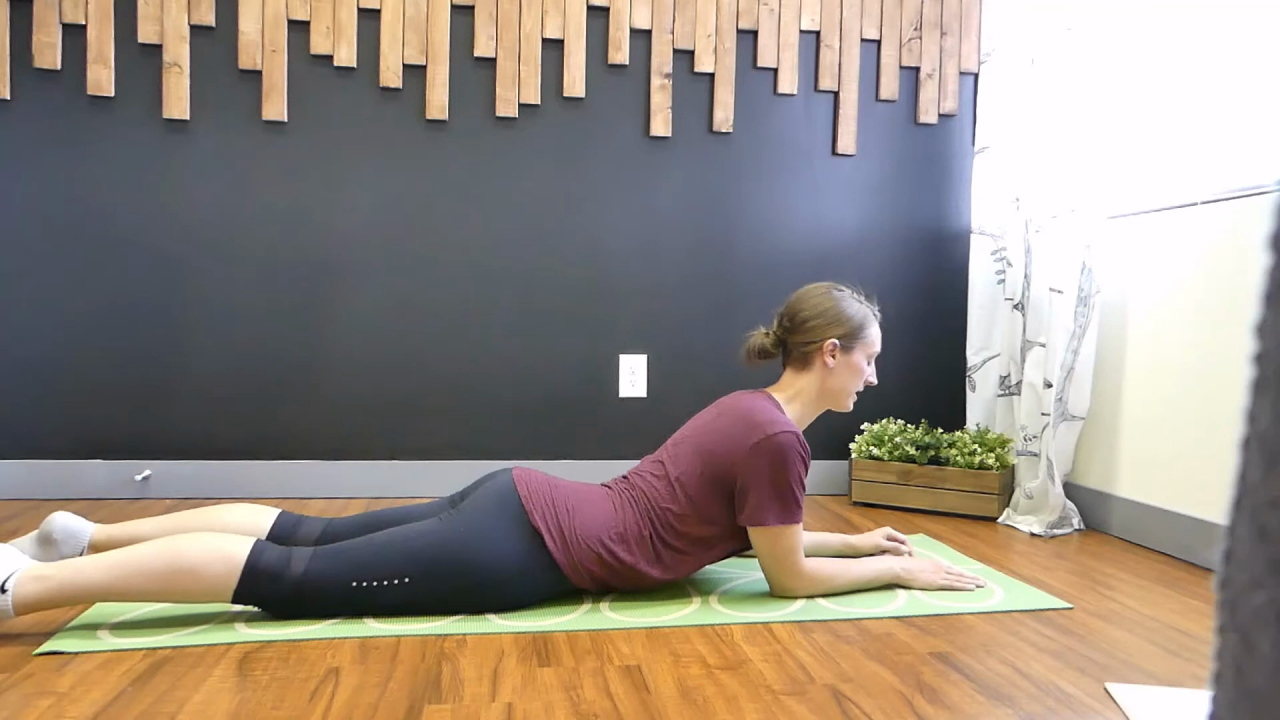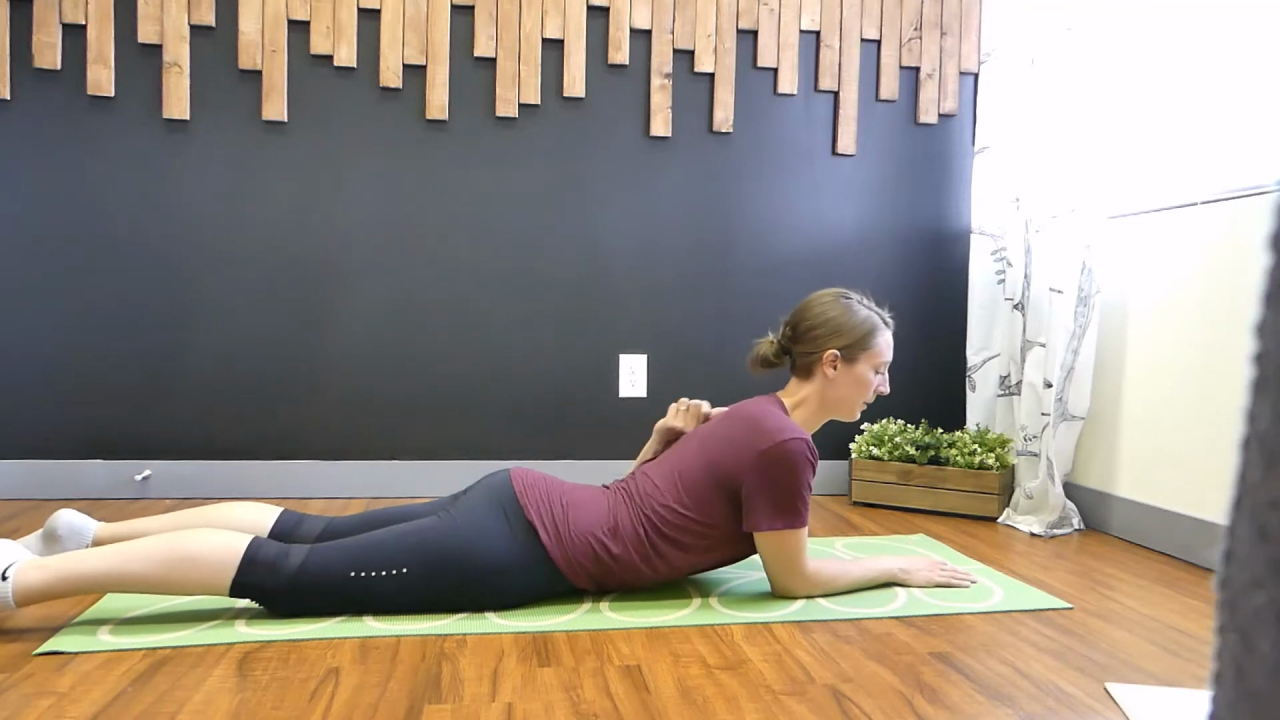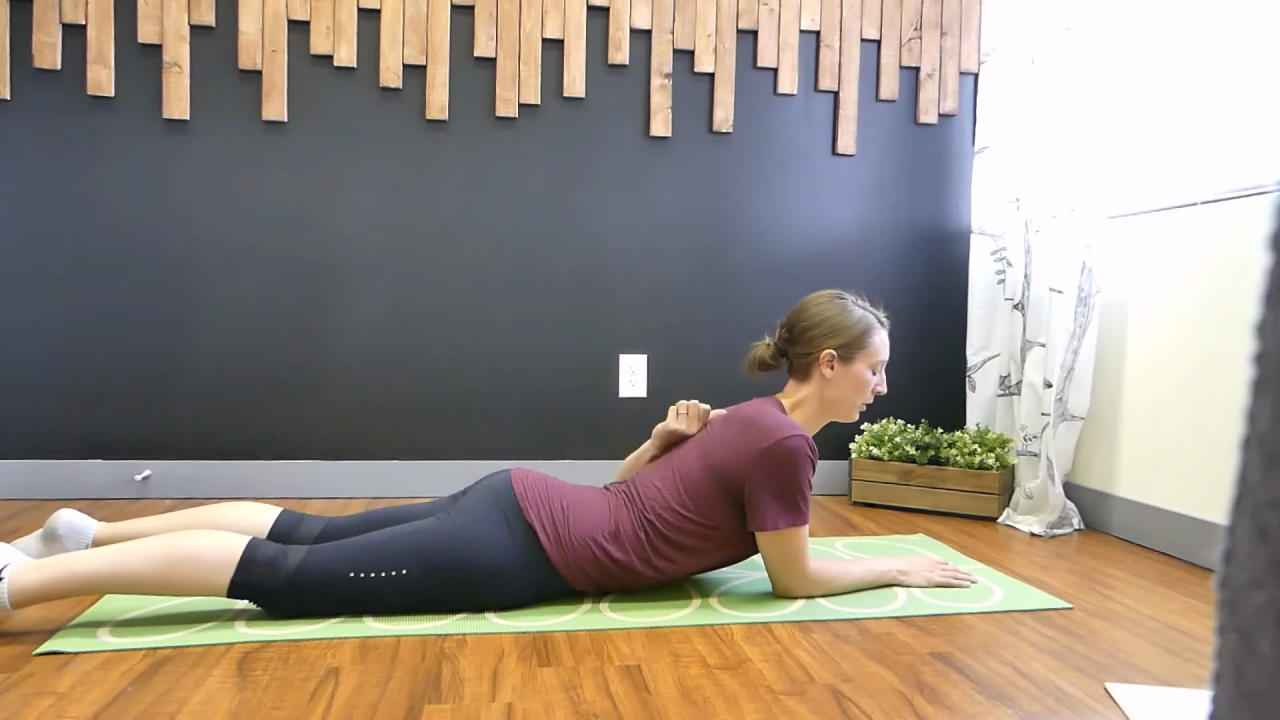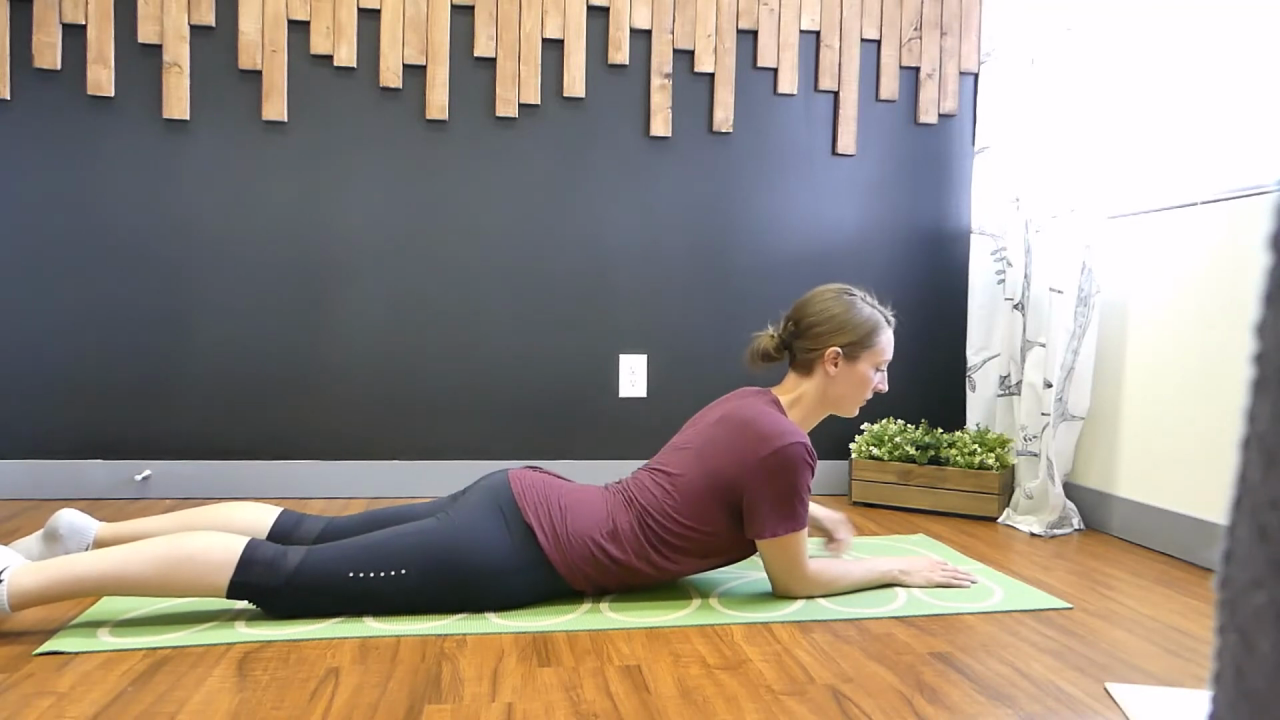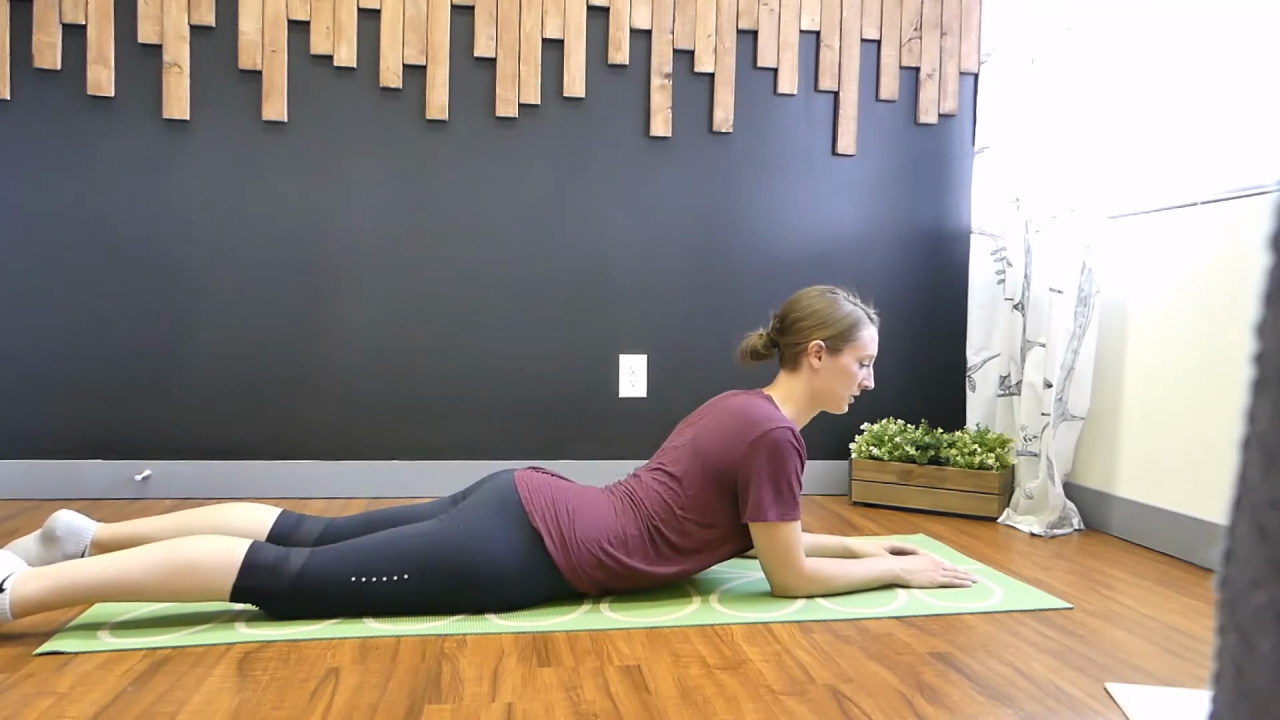
dt=1s
person 1, frame 1
left shoulder: (750, 409)
right shoulder: (775, 437)
left elbow: (752, 526)
right elbow: (789, 577)
left wrist: (857, 538)
right wrist: (898, 571)
left hip: (522, 505)
right hip: (518, 553)
left knee: (302, 534)
right knee: (289, 578)
left ankle: (81, 534)
person 1, frame 2
left shoulder: (755, 416)
right shoulder: (783, 444)
right elbow: (795, 579)
left wrist: (666, 431)
right wrist: (901, 568)
left hip: (520, 507)
right hip: (515, 552)
left knee: (304, 534)
right knee: (285, 575)
left ankle: (82, 533)
person 1, frame 3
left shoulder: (752, 417)
right shoulder: (783, 443)
right elbow: (796, 579)
left wrist: (664, 434)
right wrist: (898, 568)
left hip: (521, 507)
right hip: (517, 554)
left knee: (304, 535)
right knee: (282, 577)
left ankle: (83, 534)
person 1, frame 4
left shoulder: (751, 403)
right shoulder: (782, 446)
right elbow: (795, 580)
left wrist: (809, 514)
right wrist: (899, 569)
left hip: (521, 503)
right hip: (516, 554)
left knee: (307, 535)
right knee: (280, 578)
left ankle: (83, 532)
person 1, frame 5
left shoulder: (741, 407)
right shoulder: (772, 433)
left elbow: (755, 530)
right elbow: (789, 577)
left wrist: (863, 542)
right wrist: (895, 572)
left hip: (524, 503)
right hip: (523, 554)
left knee: (307, 534)
right knee: (287, 577)
left ankle: (83, 535)
